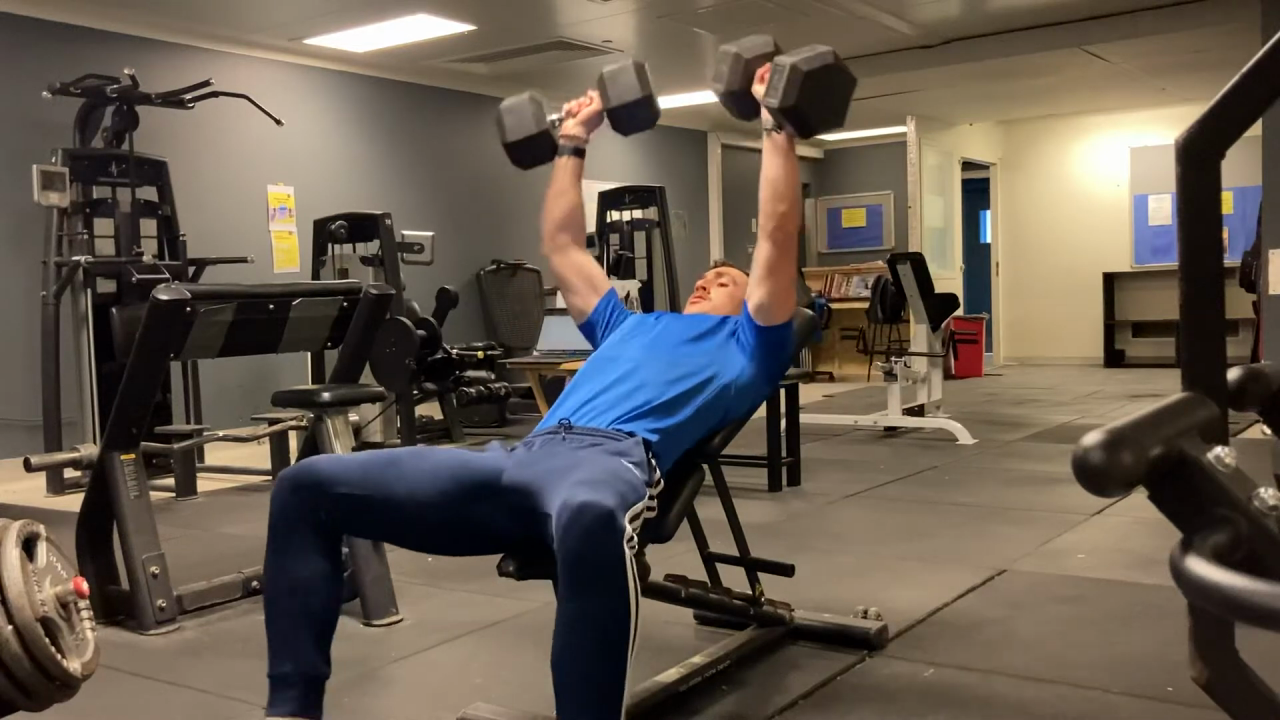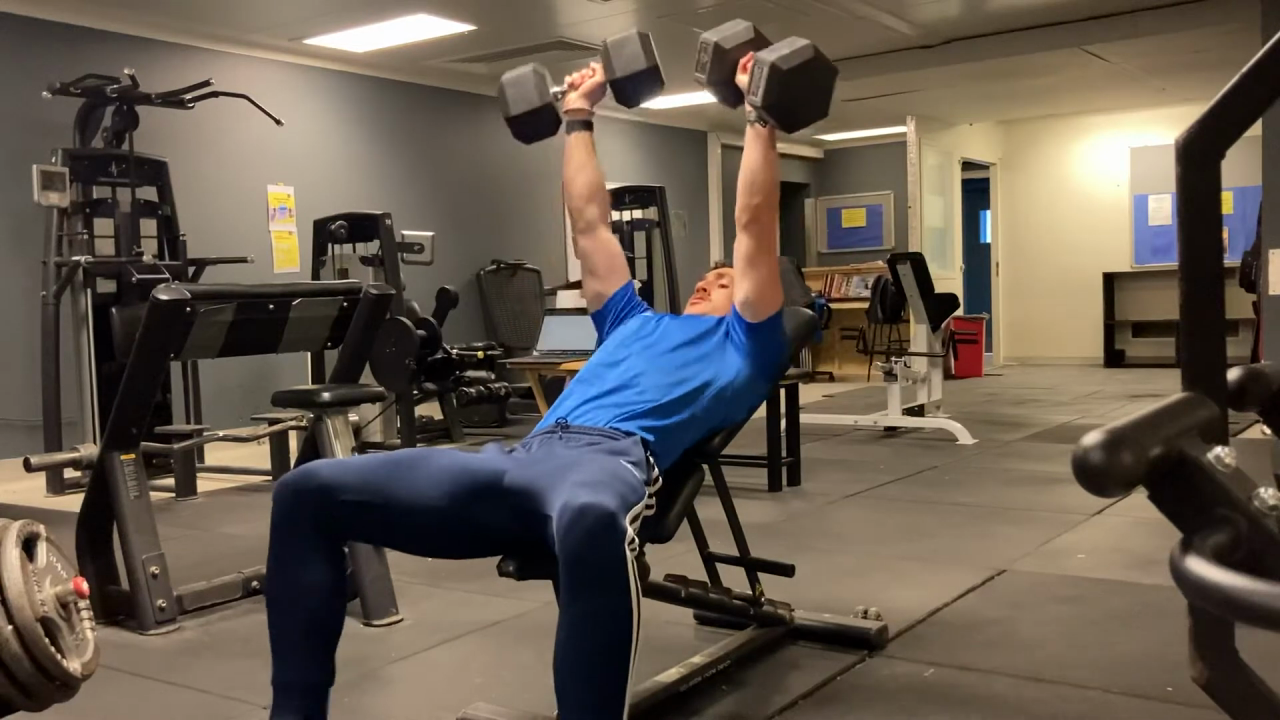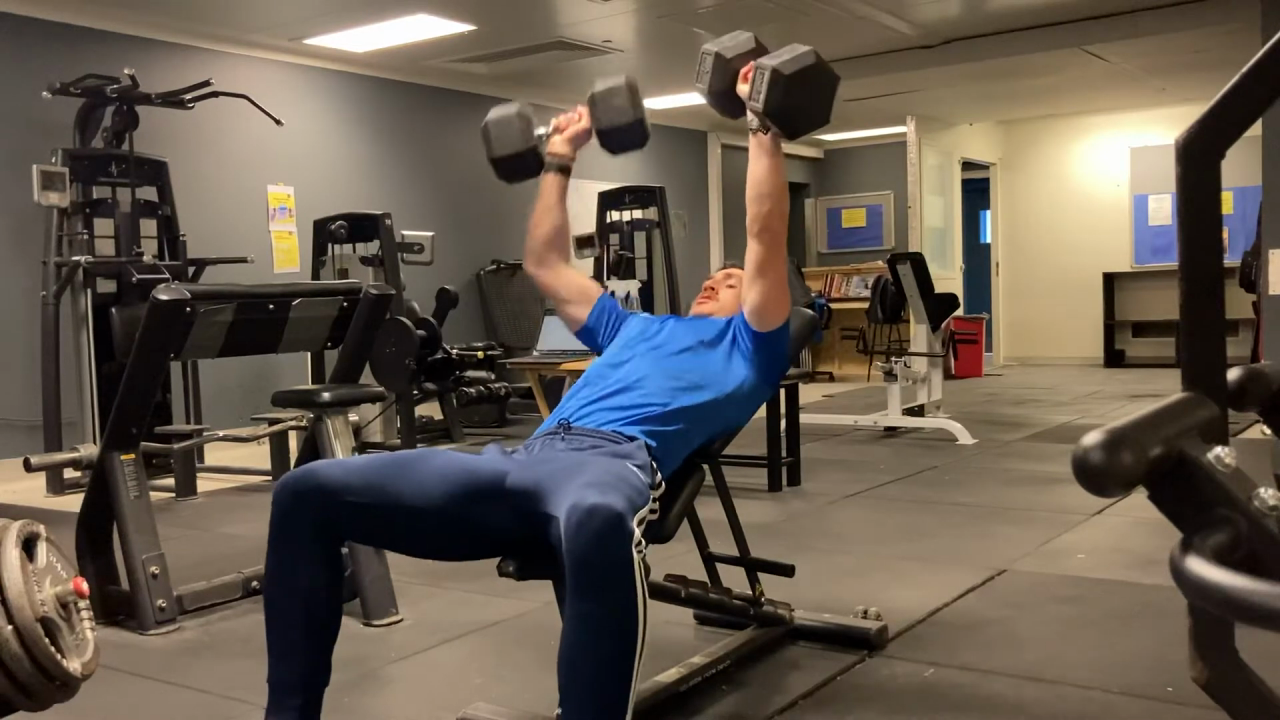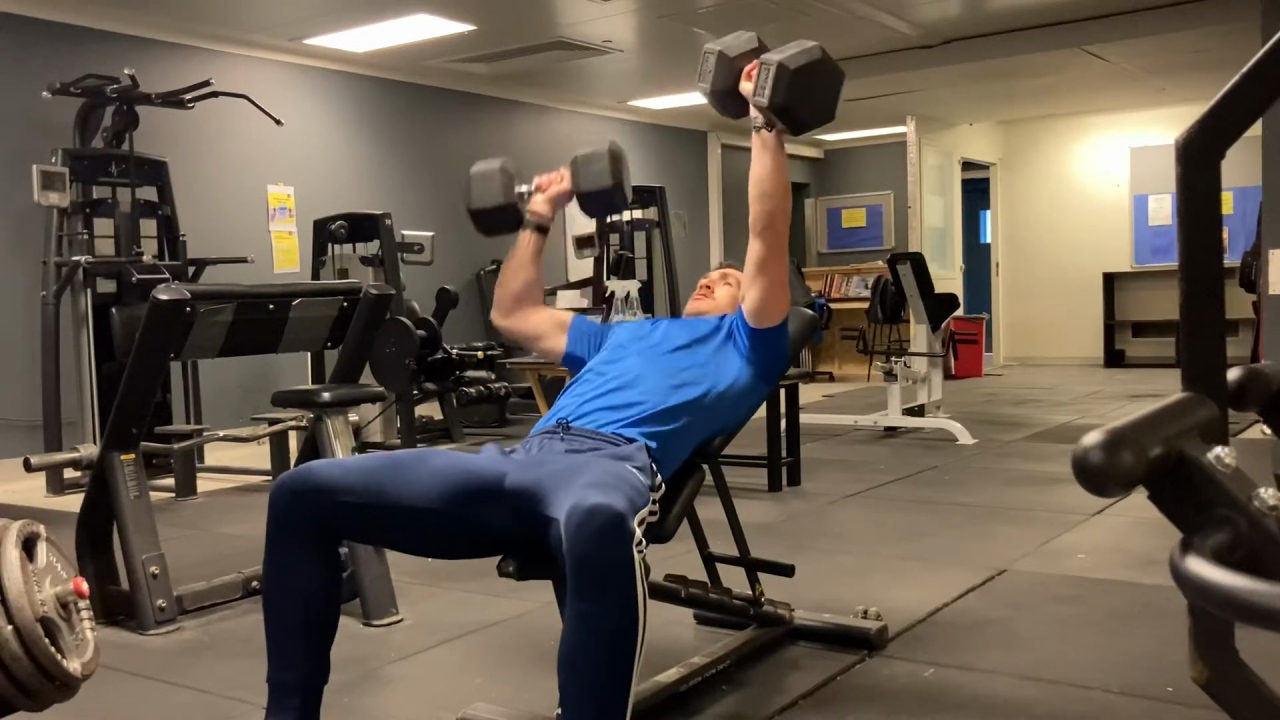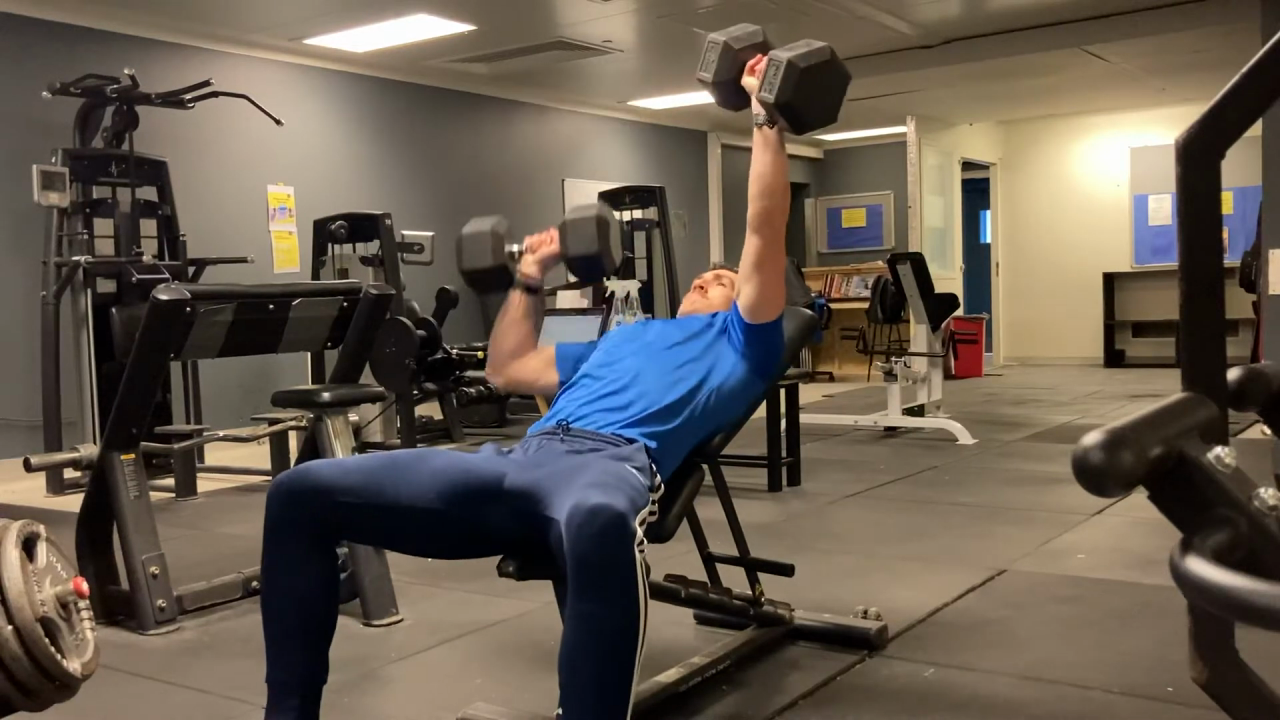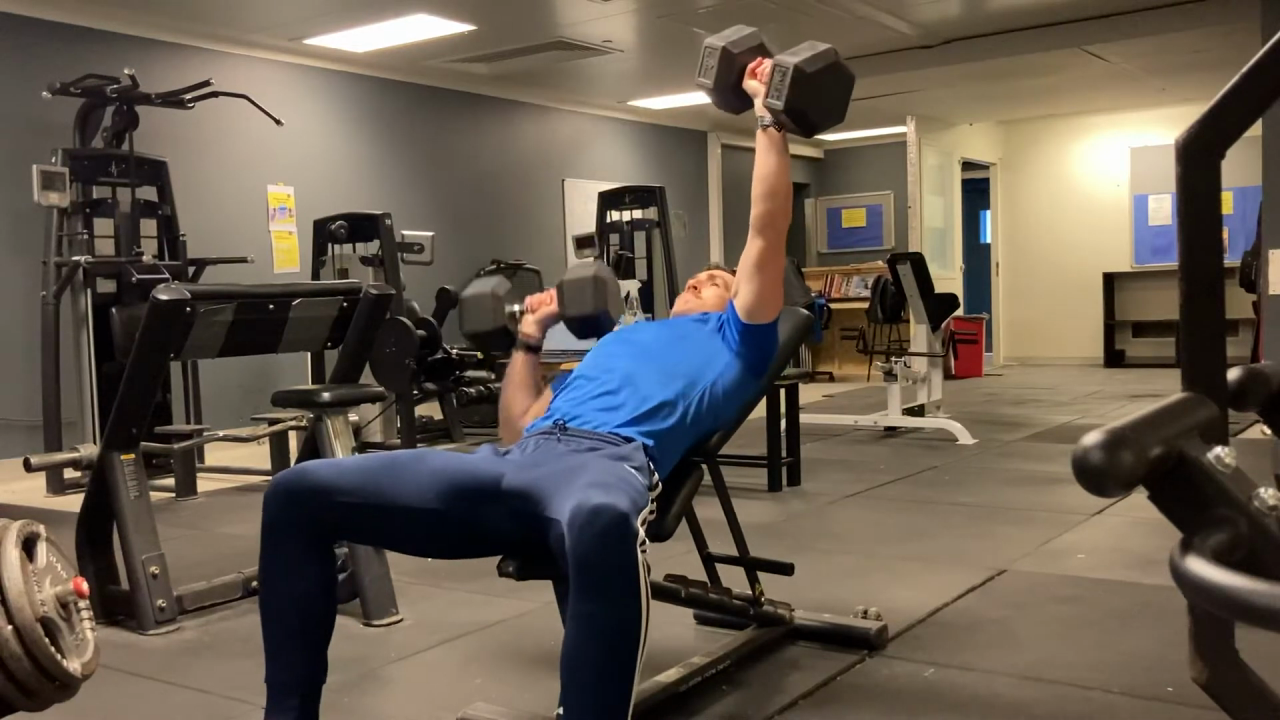
dt=0.2s
person 1, frame 1
left shoulder: (747, 349)
right shoulder: (629, 325)
left elbow: (776, 237)
right elbow: (562, 243)
left wrist: (777, 124)
right wrist: (571, 144)
left hip: (614, 460)
right hip: (521, 456)
left knee: (588, 519)
right knee: (308, 487)
person 1, frame 2
left shoulder: (745, 345)
right shoulder: (636, 322)
left elbow: (755, 228)
right elbow: (592, 224)
left wrist: (759, 112)
right wrist: (579, 117)
left hip: (614, 458)
right hip: (521, 457)
left knee: (591, 520)
right knee: (309, 491)
person 1, frame 3
left shoulder: (748, 349)
right shoulder: (636, 328)
left elbow: (765, 239)
right elbow: (546, 264)
left wrist: (762, 124)
right wrist: (560, 158)
left hip: (618, 461)
right hip: (522, 459)
left knee: (597, 522)
right knee: (308, 492)
person 1, frame 4
left shoulder: (744, 345)
right shoulder: (627, 333)
left elbow: (767, 238)
right elbow: (512, 314)
left wrist: (764, 121)
right wrist: (537, 216)
left hip: (613, 462)
right hip: (519, 459)
left knee: (596, 522)
right knee: (304, 491)
person 1, frame 5
left shoulder: (739, 342)
right shoulder: (620, 338)
left elbow: (765, 233)
right elbow: (506, 370)
left wrist: (766, 116)
right wrist: (528, 277)
left hip: (614, 462)
right hip: (518, 459)
left knee: (598, 523)
right knee: (301, 492)
person 1, frame 6
left shoulder: (734, 340)
right shoulder: (614, 341)
left elbow: (766, 234)
left wrist: (768, 117)
right wrist: (530, 335)
left hip: (611, 461)
right hip: (516, 463)
left knee: (601, 523)
right knee: (298, 493)
